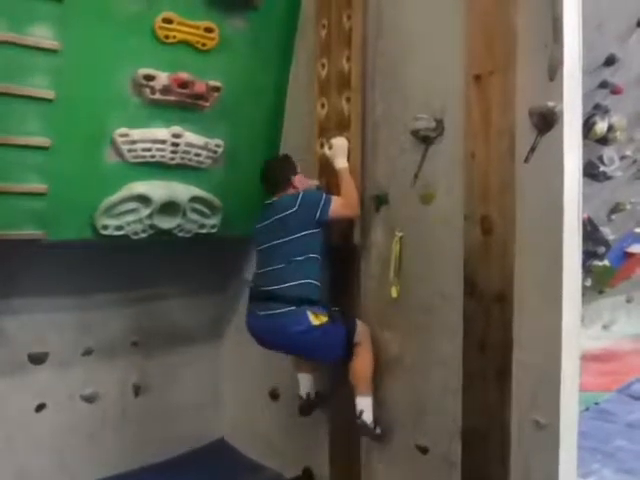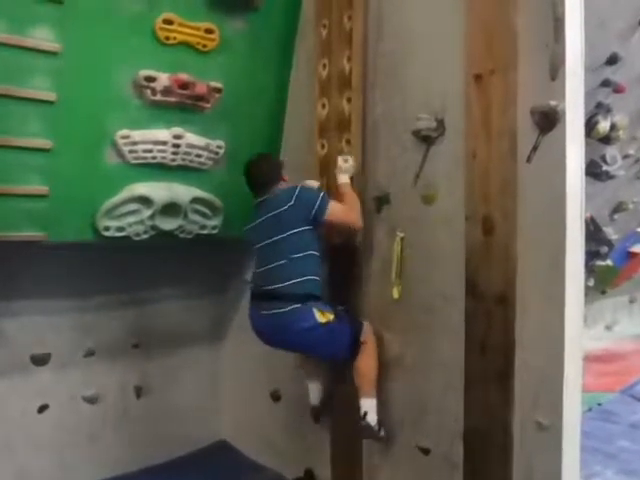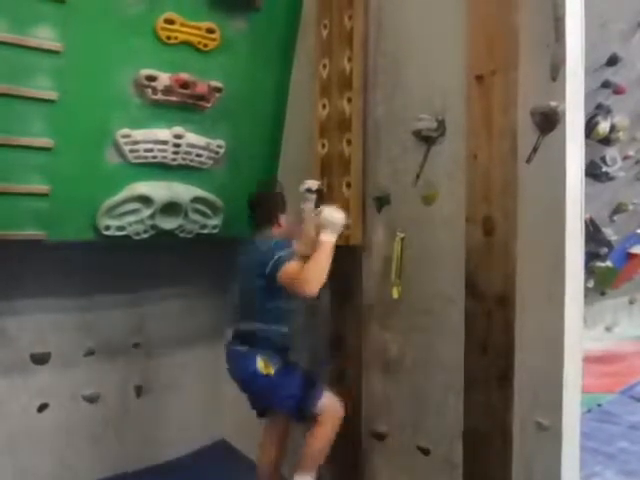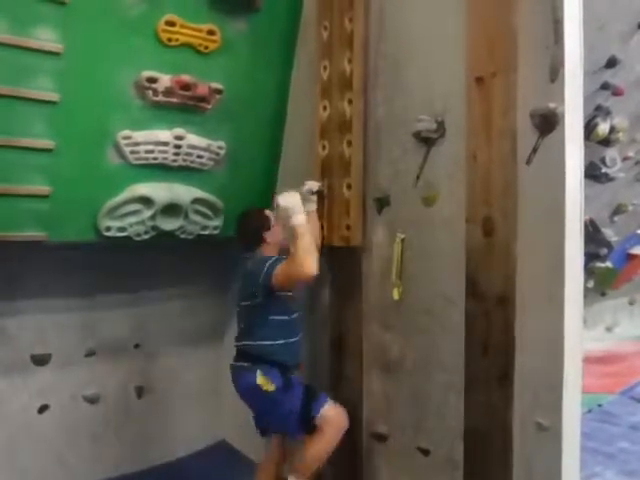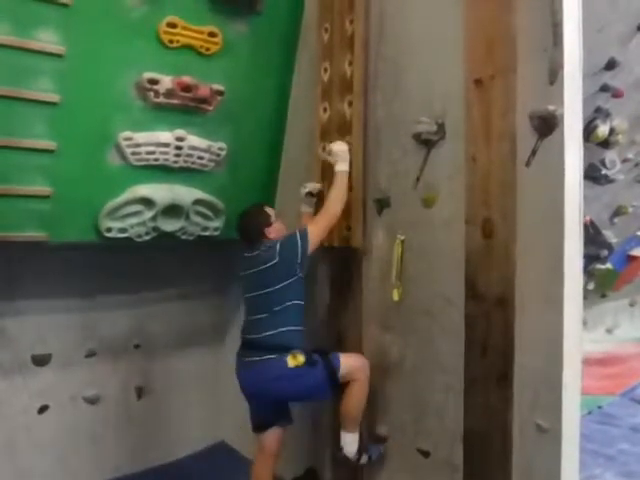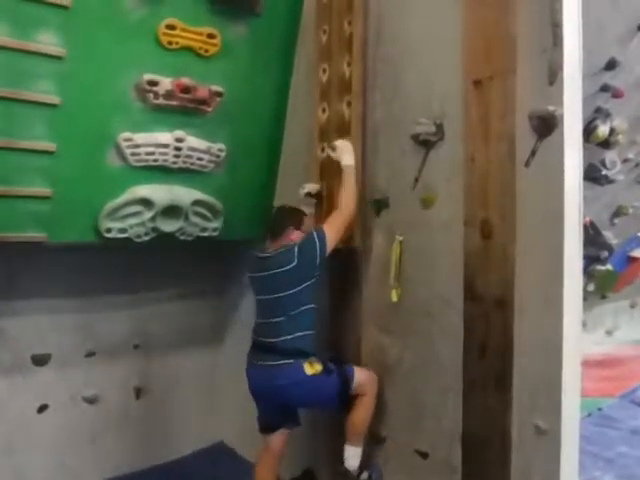
dt=0.4s
person 1, frame 1
left shoulder: (266, 215)
right shoulder: (304, 201)
right elbow: (352, 208)
left wrist: (312, 192)
right wrist: (340, 162)
left hip: (258, 320)
right hip: (290, 319)
left knee: (307, 333)
right knee: (360, 335)
left ankle: (307, 396)
right ankle: (365, 416)
person 1, frame 2
left shoulder: (256, 217)
right shoulder: (300, 196)
right elbow: (355, 220)
right wrist: (343, 178)
left hip: (261, 318)
right hip: (295, 314)
left knee: (314, 331)
right knee: (365, 336)
left ankle: (316, 400)
right ankle: (369, 417)
person 1, frame 3
left shoulder: (261, 247)
right shoulder: (272, 249)
left elbow: (300, 250)
right elbow: (308, 286)
right wrist: (329, 234)
left hip: (247, 356)
right hip: (258, 359)
left knee: (280, 418)
right knee: (331, 409)
person 1, frame 4
left shoulder: (266, 263)
right shoulder: (264, 267)
left elbow: (311, 245)
right elbow: (307, 270)
left wrist: (310, 206)
right wrist: (297, 218)
left hip: (265, 374)
right hip: (262, 376)
left knee: (278, 446)
right knee: (335, 420)
person 1, frame 5
left shoulder: (253, 260)
right shoulder: (280, 253)
right elbow: (332, 214)
left wrist: (307, 206)
right wrist: (342, 164)
left hip: (251, 369)
right hip: (278, 367)
left knee: (268, 446)
right knee: (358, 367)
right ankle: (350, 446)
person 1, frame 6
left shoulder: (259, 263)
right shoulder: (300, 256)
right elbow: (345, 213)
left wrist: (305, 206)
right wrist: (347, 161)
left hip: (260, 371)
right hip: (290, 372)
left knee: (273, 445)
right knee: (367, 382)
